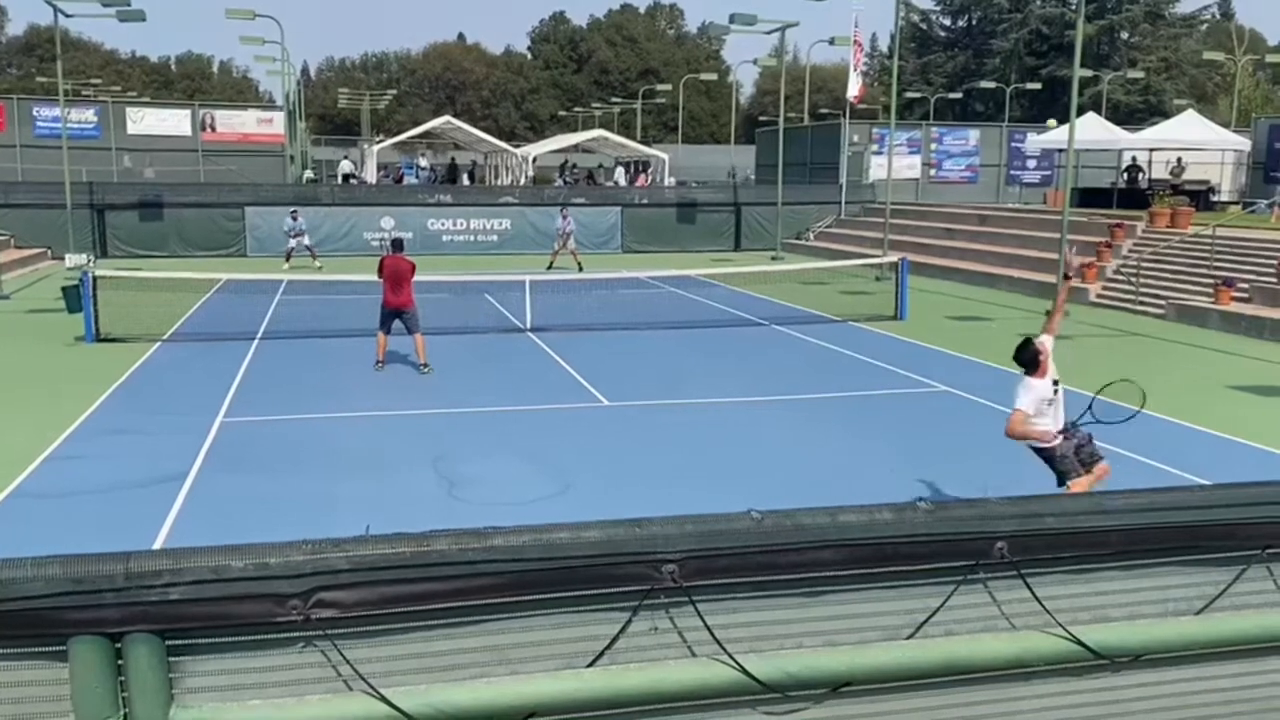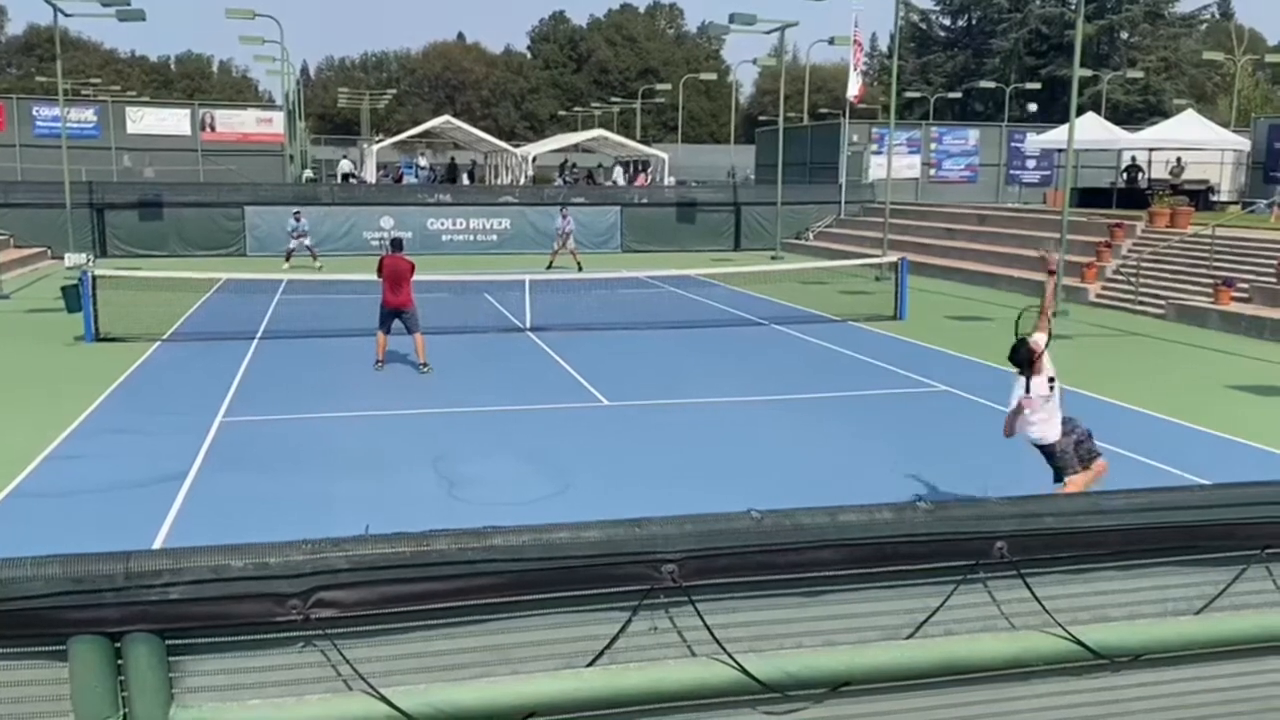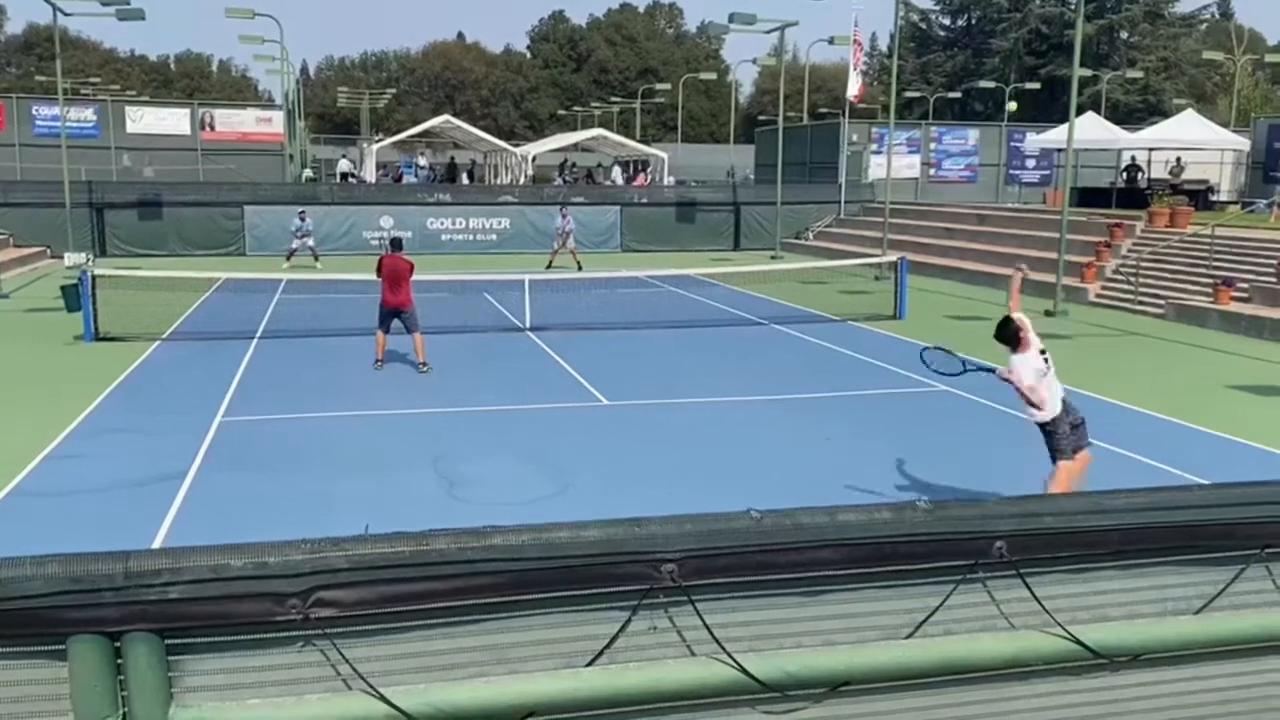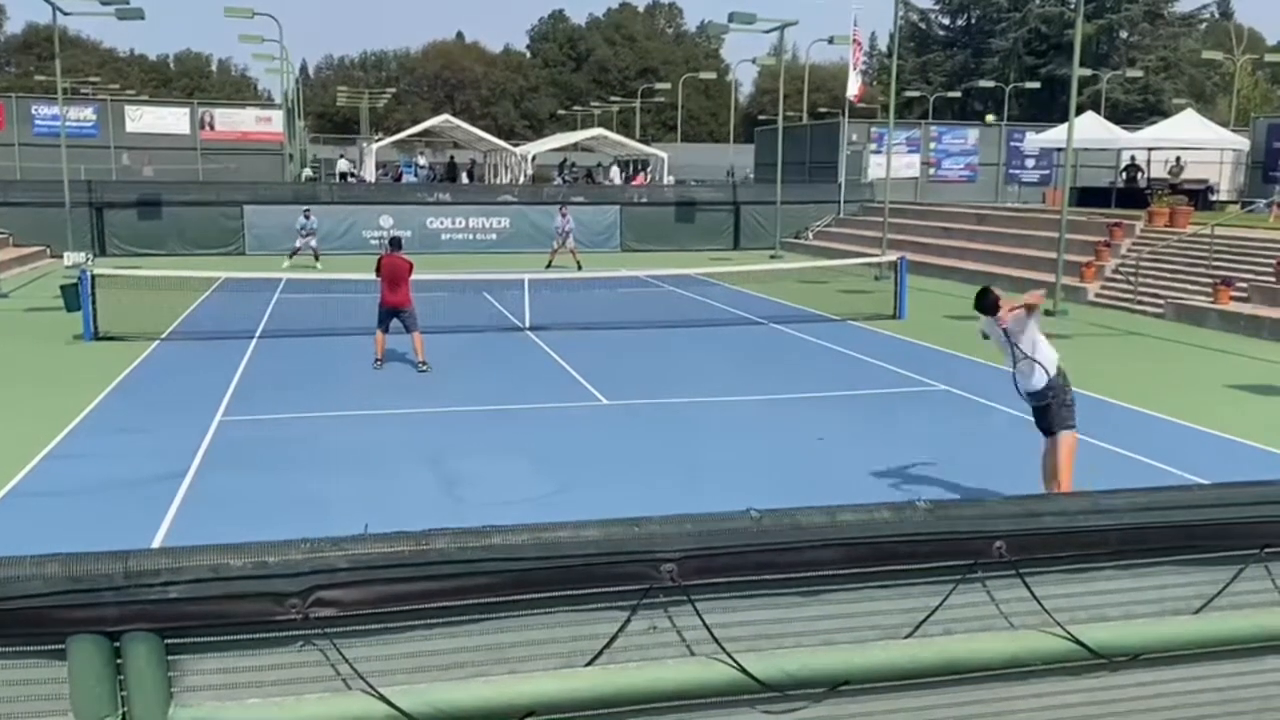
dt=0.1s
person 1, frame 1
left shoulder: (1043, 351)
right shoulder: (1030, 392)
left elbow: (1056, 314)
right elbow: (1011, 429)
left wrist: (1067, 278)
right wrist: (1038, 434)
left hip: (1062, 431)
right hip: (1048, 442)
left knee: (1100, 469)
right knee: (1079, 484)
person 1, frame 2
left shoulder: (1037, 347)
right shoulder: (1024, 390)
left elbow: (1045, 313)
right elbow: (1008, 432)
left wrist: (1052, 275)
right wrist: (1017, 411)
left hip: (1066, 427)
right hip: (1051, 438)
left knee: (1099, 466)
right knee: (1075, 483)
person 1, frame 3
left shoulder: (1019, 327)
right shoulder: (1020, 366)
left elbow: (1013, 305)
right elbow: (1039, 404)
left wrist: (1018, 275)
right wrist: (1014, 381)
left hip: (1060, 405)
right hip: (1051, 417)
left knee: (1082, 457)
right knee: (1064, 468)
person 1, frame 4
left shoulder: (988, 325)
right shoulder: (1018, 321)
right elbow: (1037, 297)
left hip: (1029, 389)
right hip: (1051, 383)
left knee: (1051, 444)
right knee: (1066, 441)
left ankle: (1052, 496)
